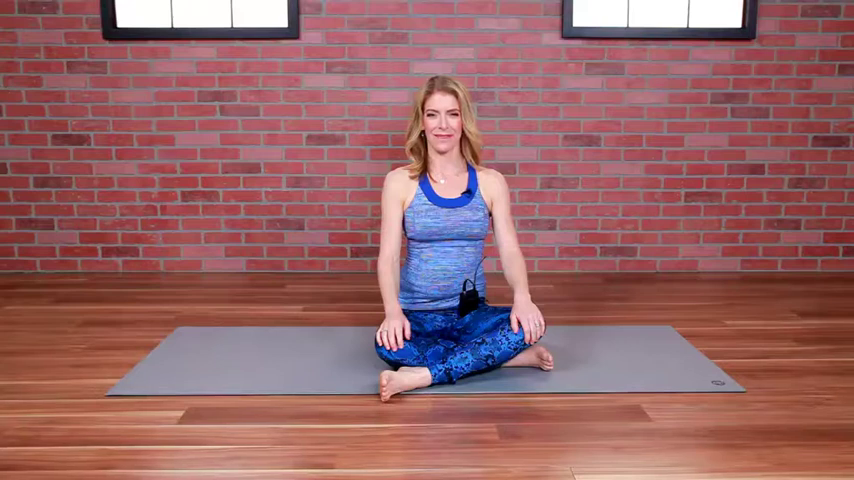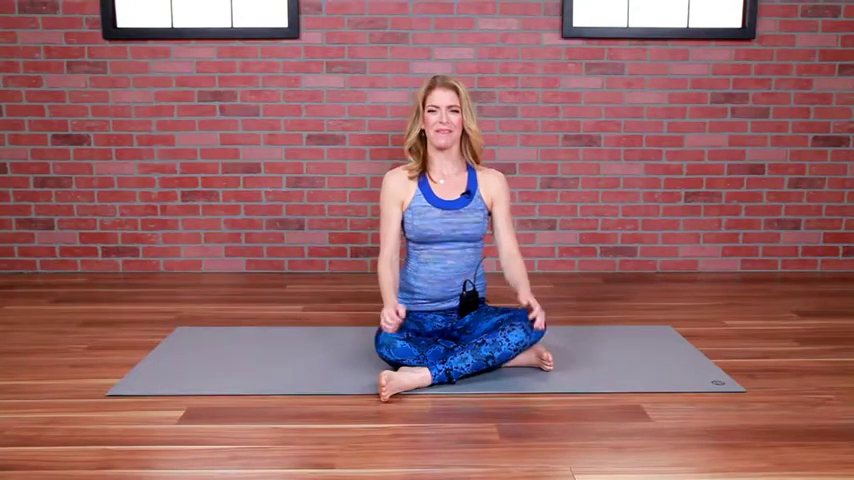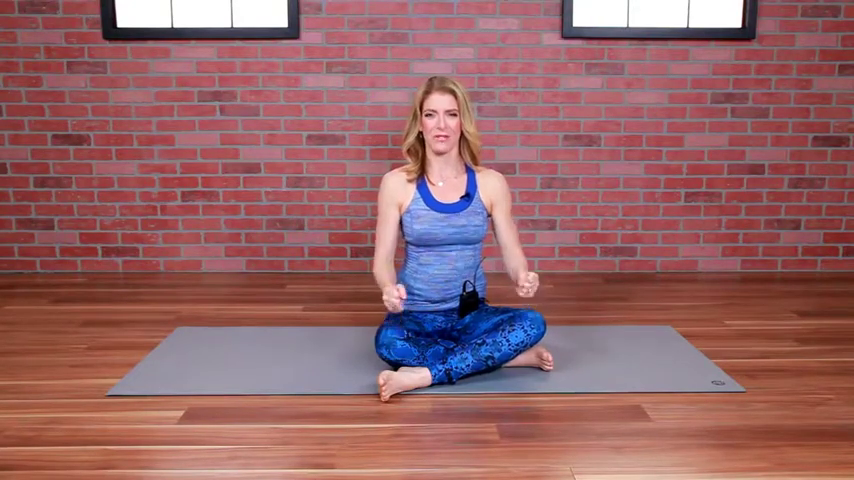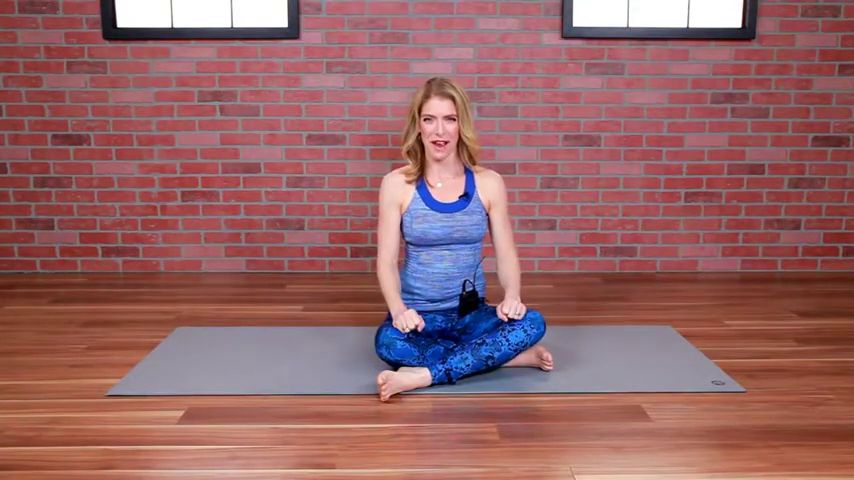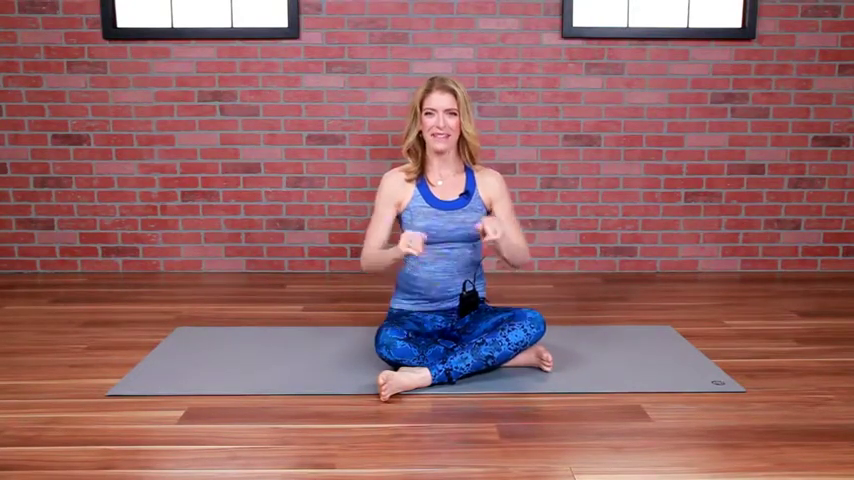
dt=1s
person 1, frame 1
left shoulder: (491, 182)
right shoulder: (400, 182)
left elbow: (509, 250)
right elbow: (389, 256)
left wrist: (522, 297)
right wrist: (392, 310)
left hip: (471, 312)
right hip: (416, 314)
left knee: (527, 324)
right knee: (389, 345)
left ankle: (422, 375)
right ankle: (506, 355)
person 1, frame 2
left shoulder: (491, 182)
right shoulder: (398, 181)
left elbow: (509, 253)
right elbow: (388, 257)
left wrist: (525, 292)
right wrist: (390, 302)
left hip: (471, 312)
right hip: (416, 315)
left knee: (530, 323)
right knee: (388, 343)
left ankle: (423, 375)
right ankle: (508, 355)
person 1, frame 3
left shoulder: (491, 183)
right shoulder: (397, 183)
left elbow: (512, 251)
right elbow: (383, 258)
left wrist: (523, 277)
right wrist: (389, 288)
left hip: (471, 314)
right hip: (416, 316)
left knee: (532, 323)
right knee: (389, 344)
left ankle: (424, 375)
right ankle: (503, 355)
person 1, frame 4
left shoulder: (488, 183)
right shoulder: (397, 184)
left elbow: (506, 255)
right elbow: (386, 261)
left wrist: (512, 296)
right wrist: (398, 309)
left hip: (471, 313)
right hip: (417, 316)
left knee: (532, 323)
right knee: (389, 342)
left ankle: (423, 375)
right ankle: (506, 355)
person 1, frame 5
left shoulder: (489, 181)
right shoulder: (397, 182)
left elbow: (522, 256)
right elbow: (368, 259)
left wrist: (500, 239)
right wrist: (398, 252)
left hip: (471, 313)
right hip: (414, 314)
left knee: (532, 322)
right knee: (389, 343)
left ankle: (423, 375)
right ankle: (507, 356)
